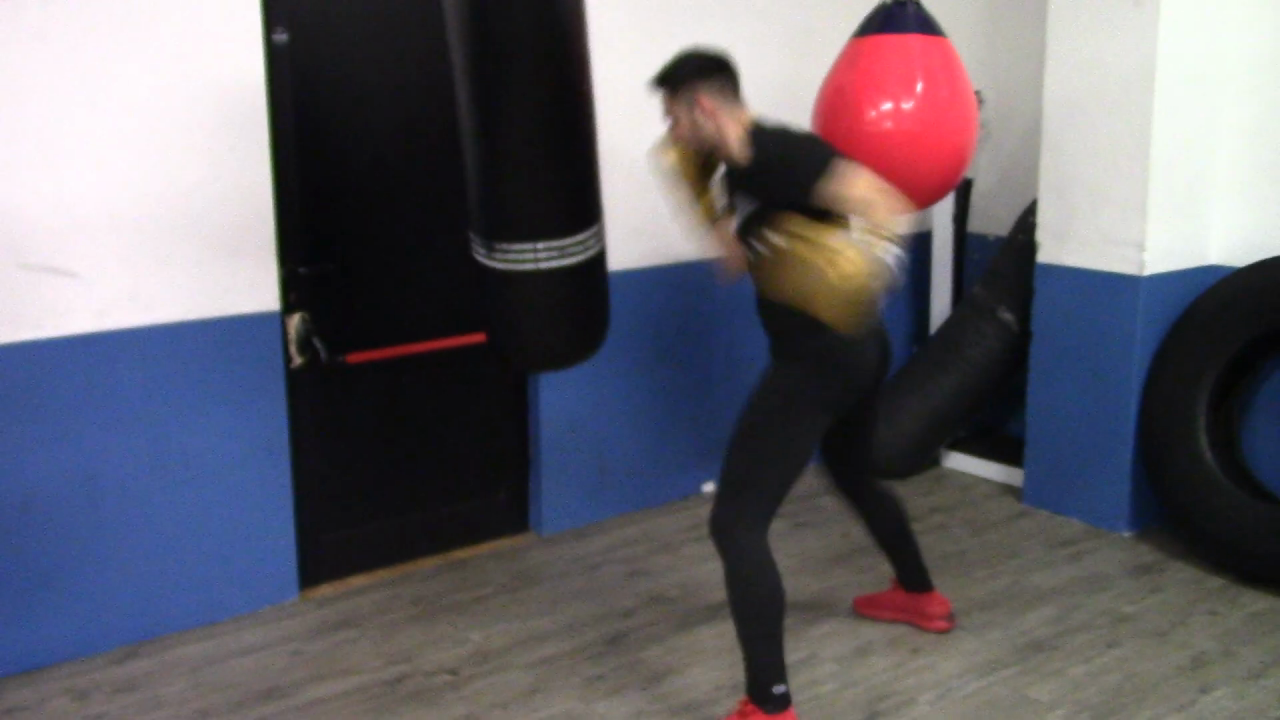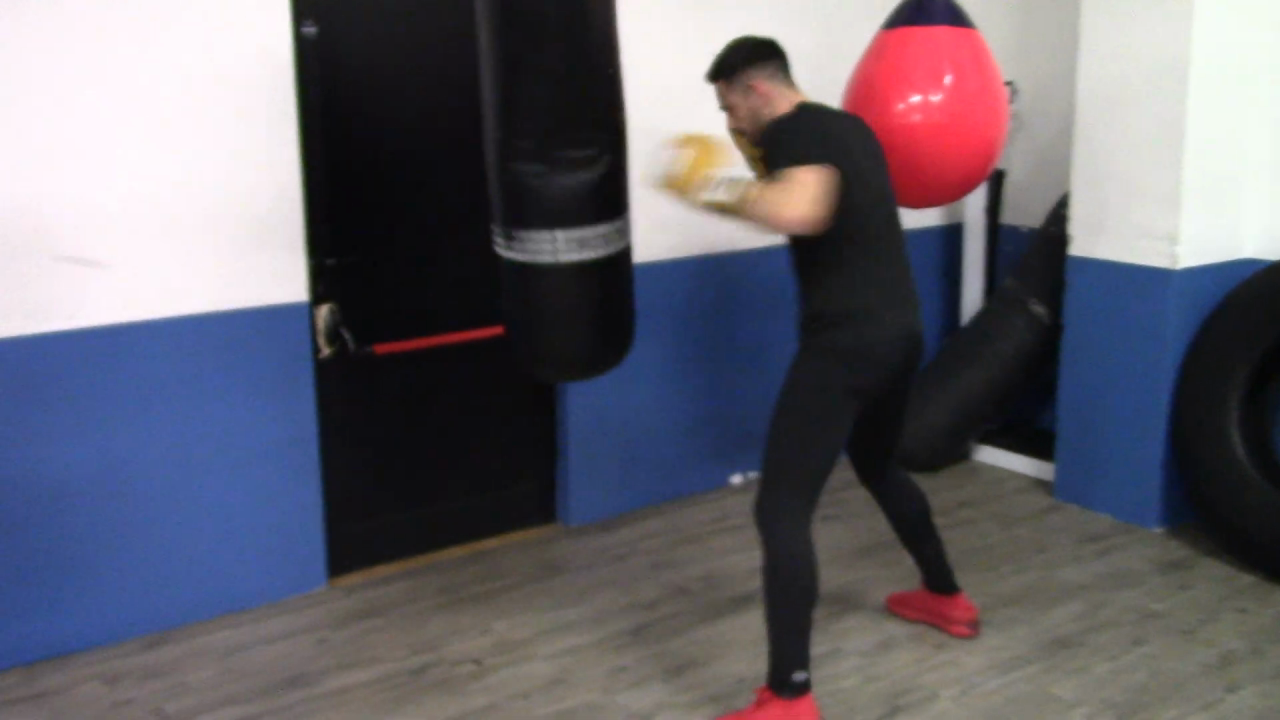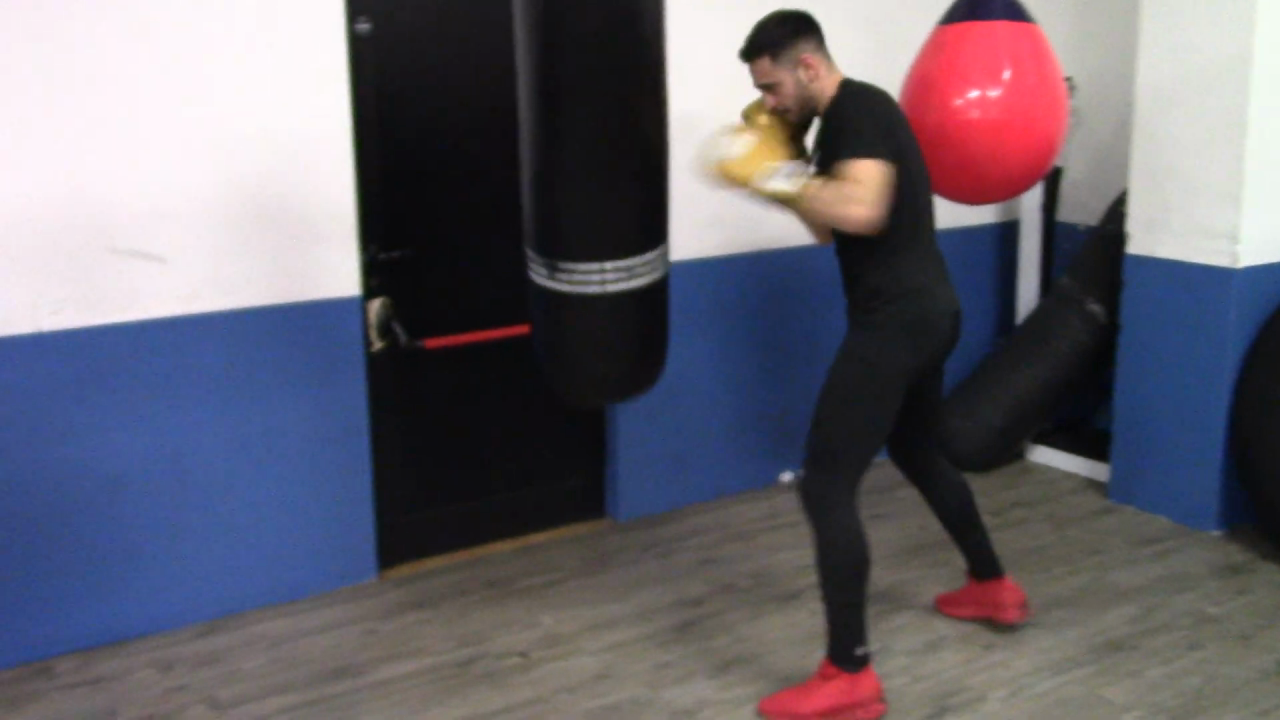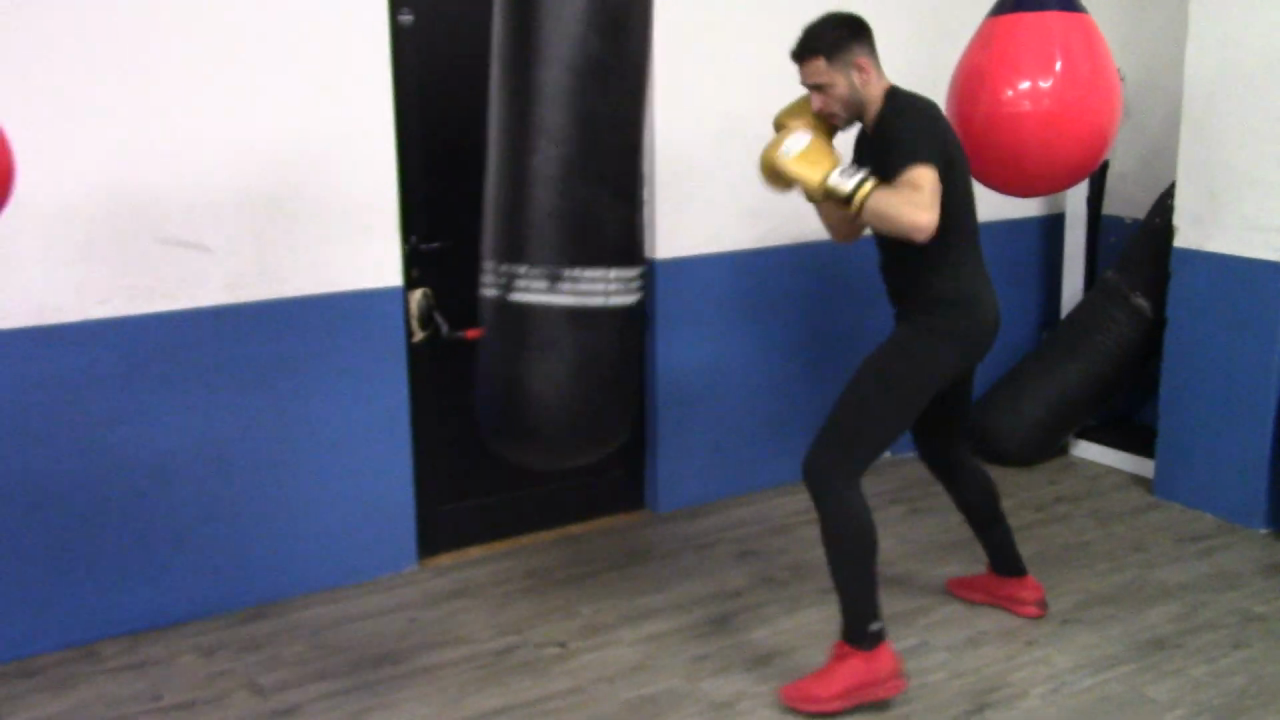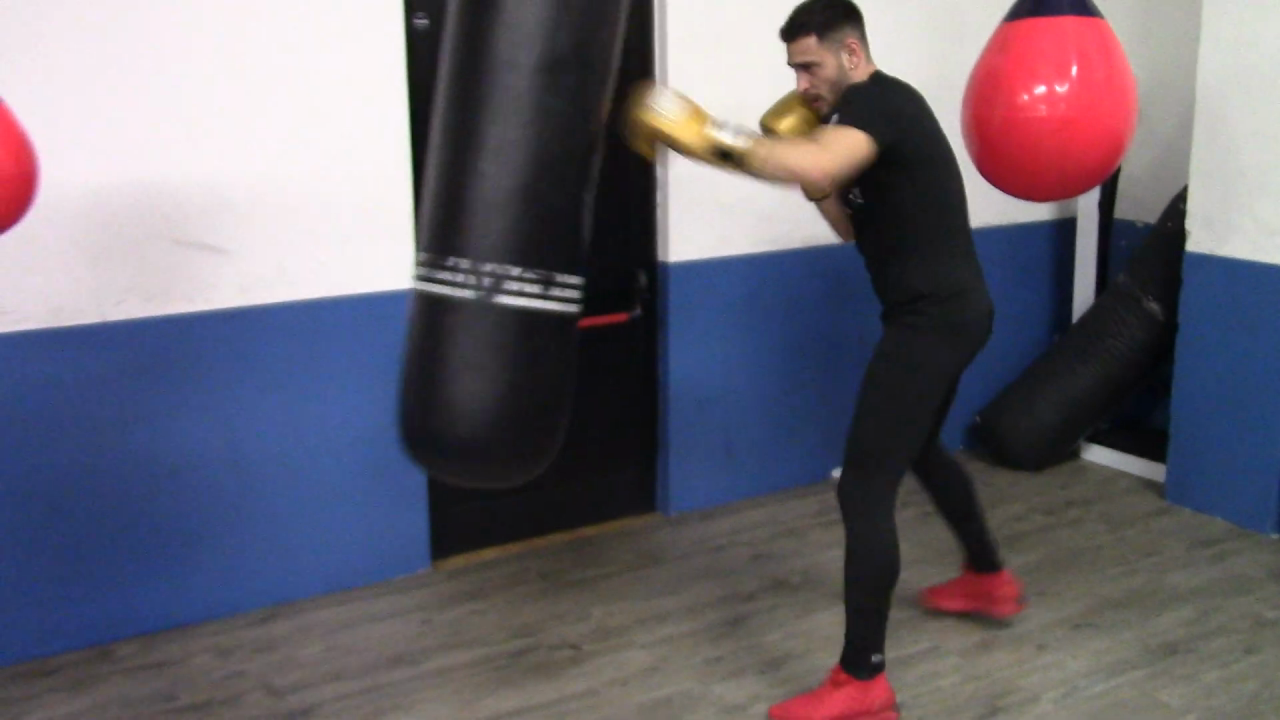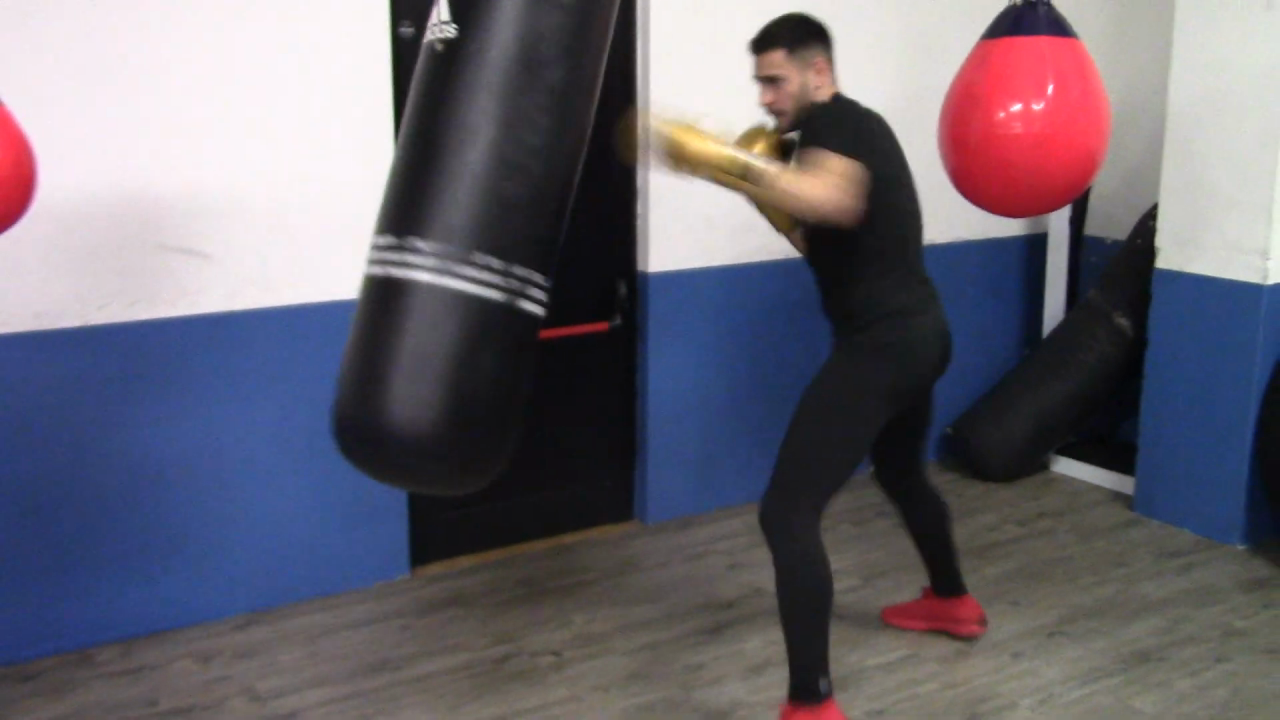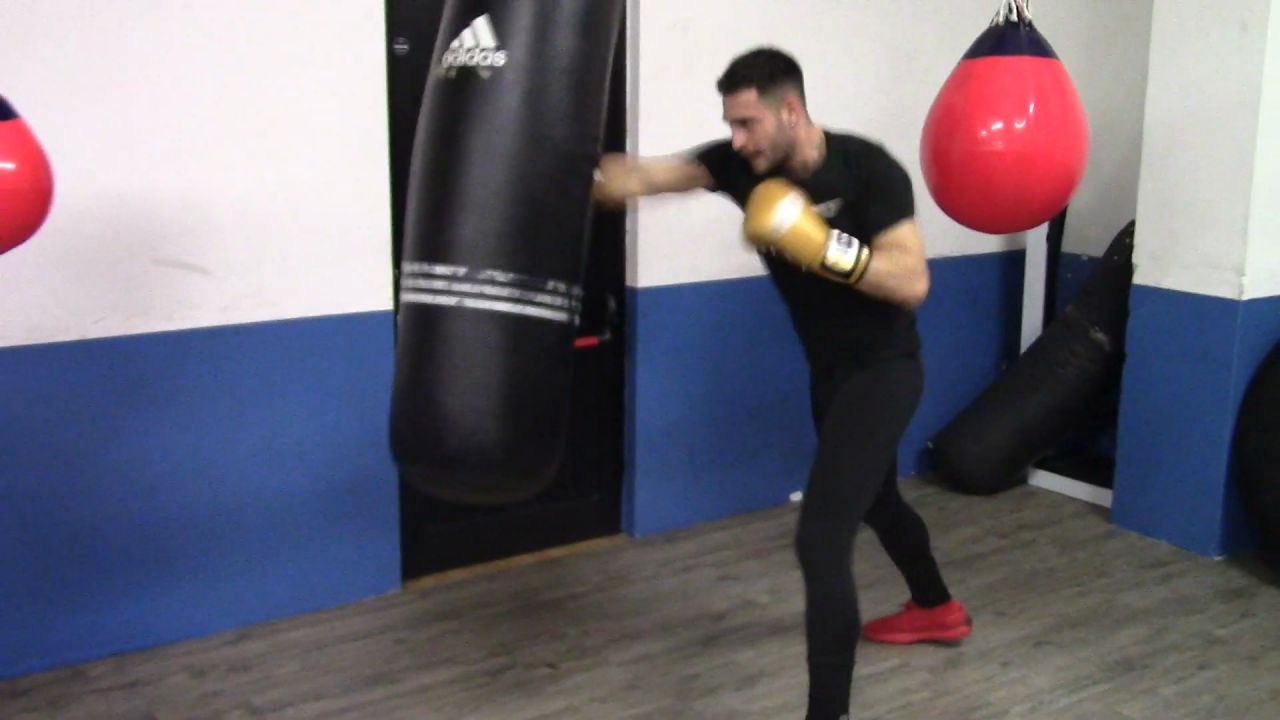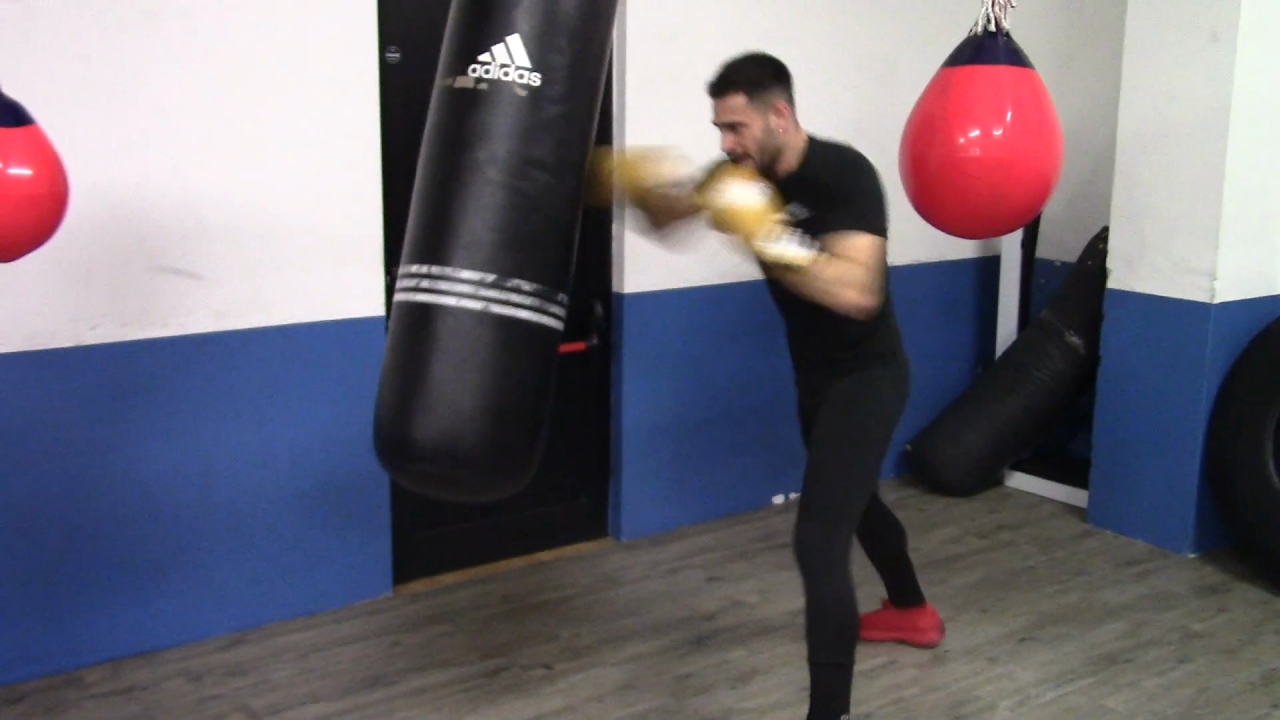
dt=0.3s
person 1, frame 1
left shoulder: (785, 153)
right shoulder: (739, 170)
left elbow: (885, 206)
right elbow: (740, 264)
left hip: (819, 363)
right hip: (857, 348)
left knee: (735, 524)
right knee: (851, 473)
right ankle: (918, 594)
person 1, frame 2
left shoulder: (799, 131)
right shoulder: (845, 129)
left elbow: (799, 214)
left wrist: (719, 187)
right wrist: (762, 168)
left hip: (848, 341)
right hip: (900, 331)
left knee: (780, 509)
right knee: (877, 467)
right ankle: (947, 600)
person 1, frame 3
left shoulder: (859, 114)
right shoulder: (858, 112)
left elbow: (859, 214)
right elbow: (832, 224)
left wrist: (773, 178)
right wrist: (783, 156)
left hip: (896, 321)
right hip: (930, 312)
left knee: (826, 488)
right knee: (919, 455)
right ankle: (994, 587)
person 1, frame 4
left shoulder: (907, 121)
right shoulder: (880, 131)
left elbow: (919, 221)
right elbow: (848, 230)
left wrist: (829, 176)
right wrist: (823, 167)
left hip: (941, 322)
right hip: (962, 315)
left knee: (828, 468)
right knee: (942, 449)
left ankle: (866, 653)
right ankle: (1012, 579)
person 1, frame 5
left shoulder: (885, 103)
right shoulder: (873, 110)
left elbow: (817, 167)
right elbow: (853, 224)
left wrist: (703, 136)
right wrist: (788, 149)
left hip: (934, 319)
right hip: (954, 308)
left knee: (863, 488)
right knee: (918, 449)
right ankle: (989, 577)
person 1, frame 6
left shoulder: (839, 124)
right shoulder: (832, 132)
left elbow: (826, 201)
right elbow: (812, 239)
left wrist: (726, 158)
right wrist: (745, 173)
left hip: (883, 343)
right hip: (920, 333)
left knee: (786, 511)
right knee: (900, 471)
right ankle: (953, 602)
person 1, frame 7
left shoulder: (871, 168)
right shoulder: (745, 162)
left elbow: (912, 285)
right elbow: (643, 177)
left wrist: (830, 247)
left hip: (880, 370)
right hip: (833, 368)
left knee: (821, 541)
right knee: (872, 494)
right ankle: (939, 608)
person 1, frame 8
left shoulder: (844, 174)
right shoulder: (760, 171)
left elbow: (854, 294)
right elbow: (669, 220)
right wrist: (642, 193)
left hip: (866, 373)
right hip: (817, 371)
left knee: (819, 542)
right knee: (851, 493)
right ankle: (911, 612)
